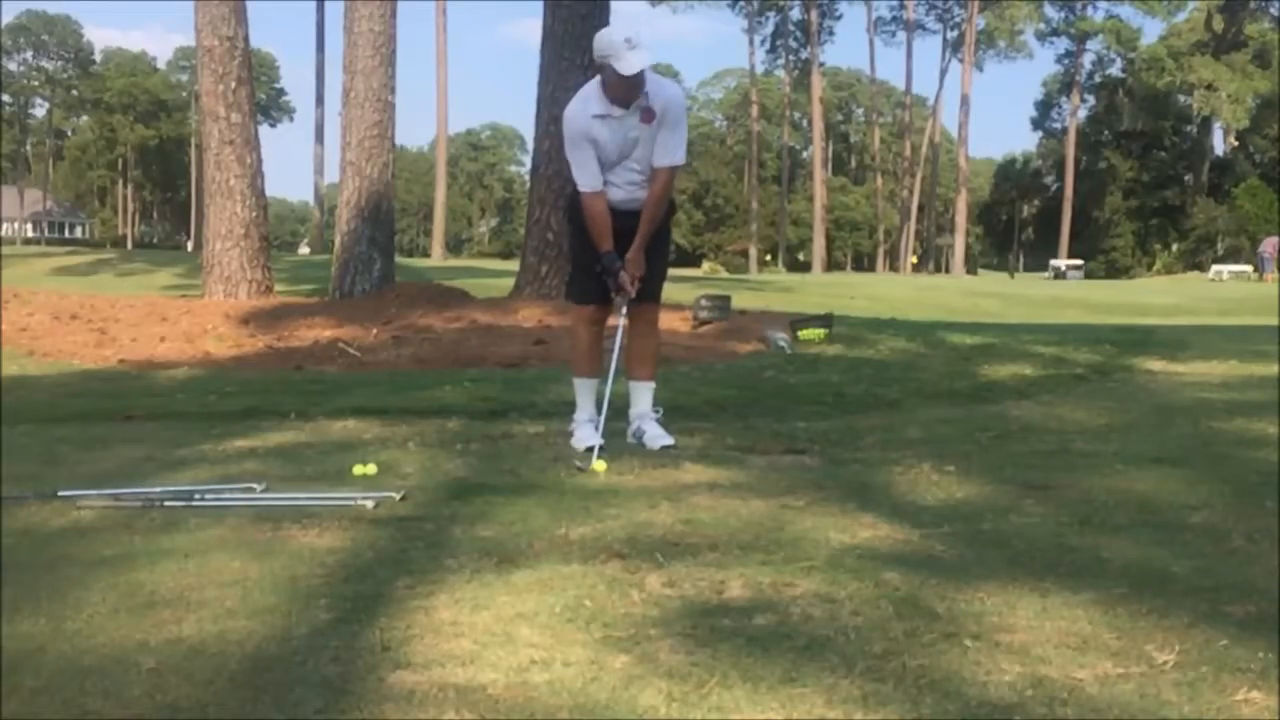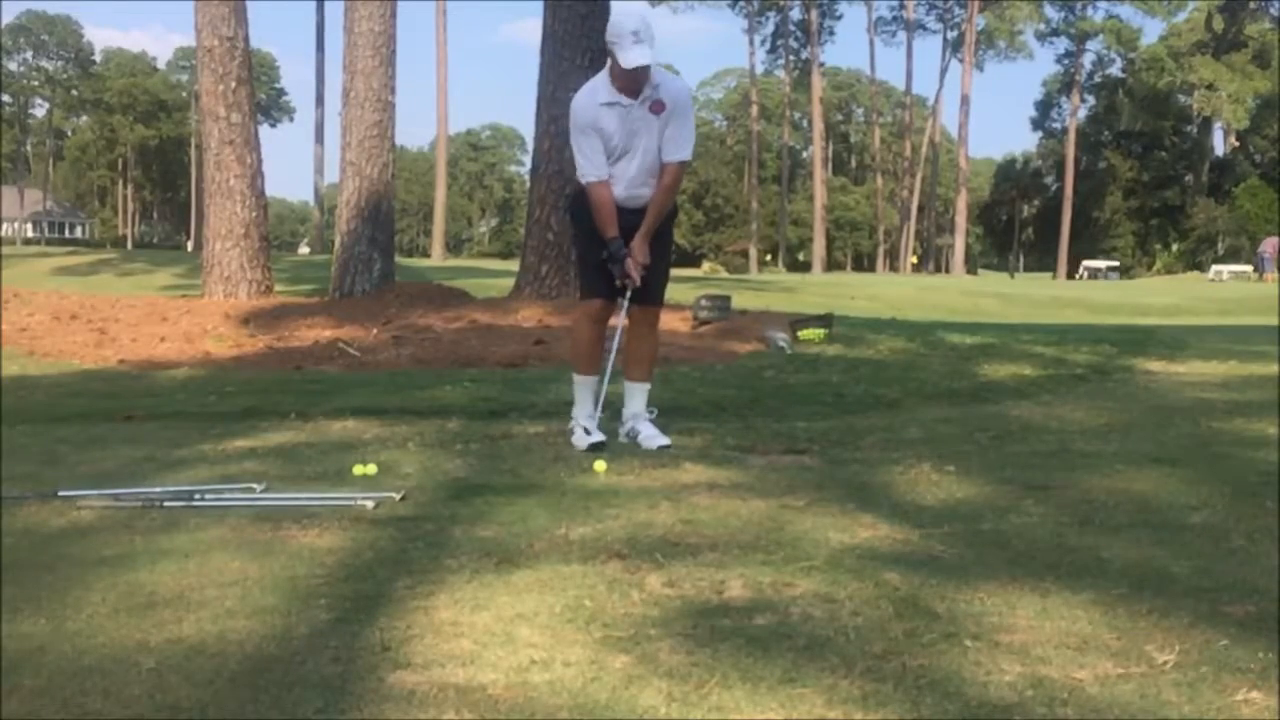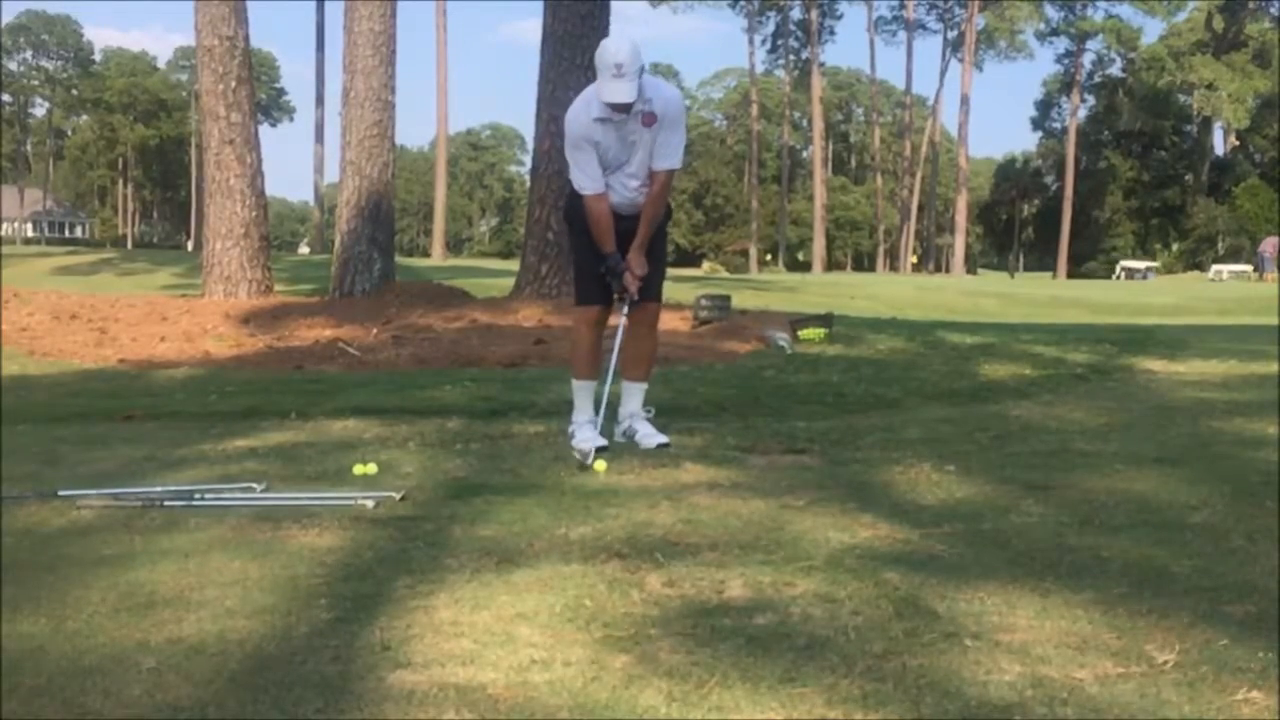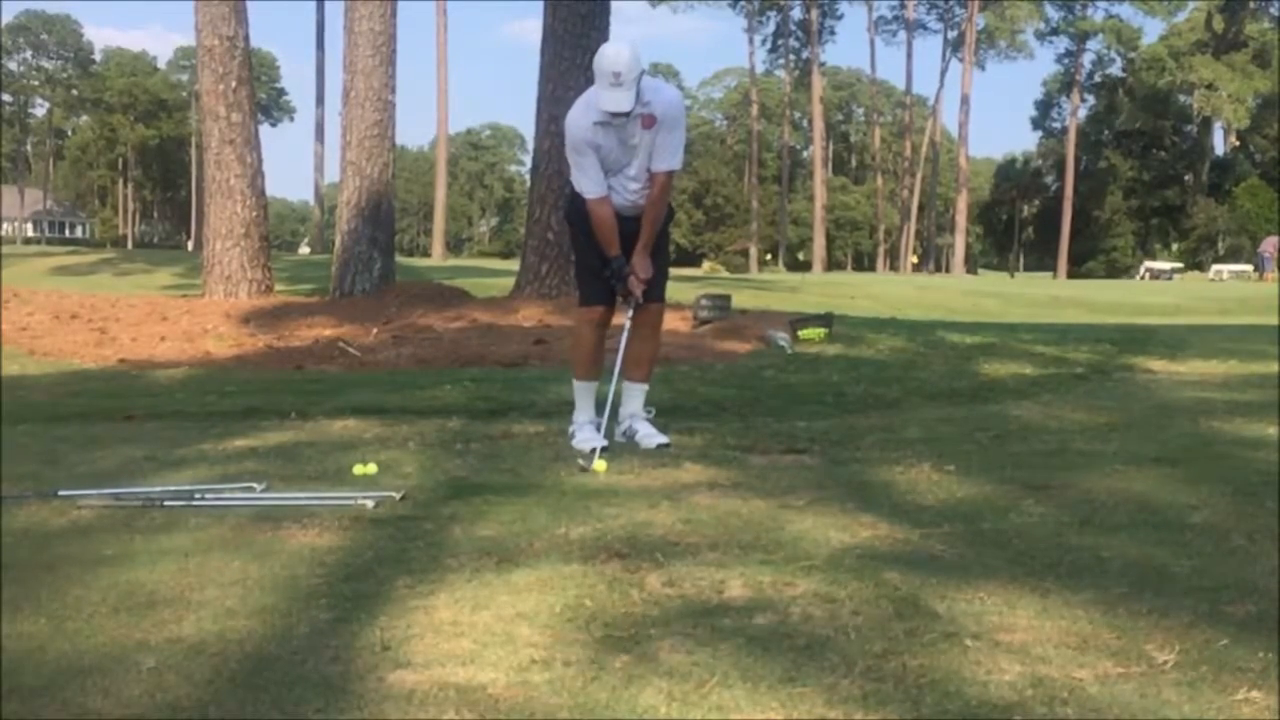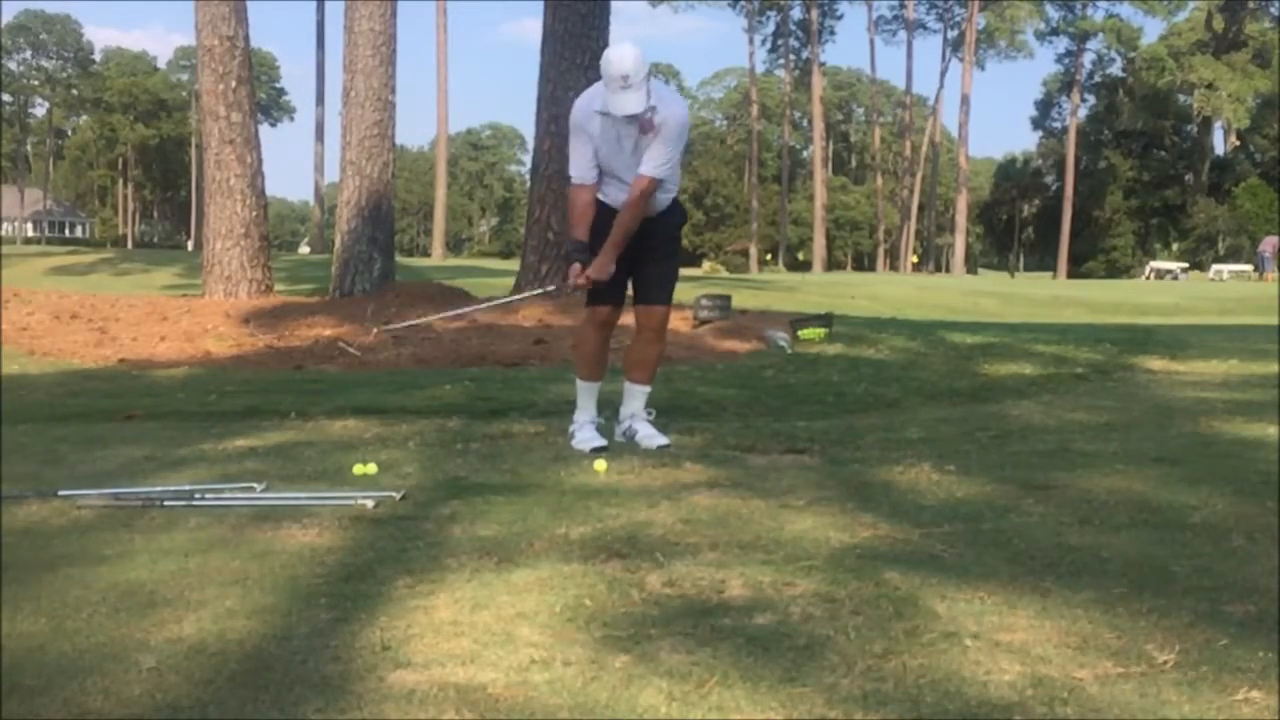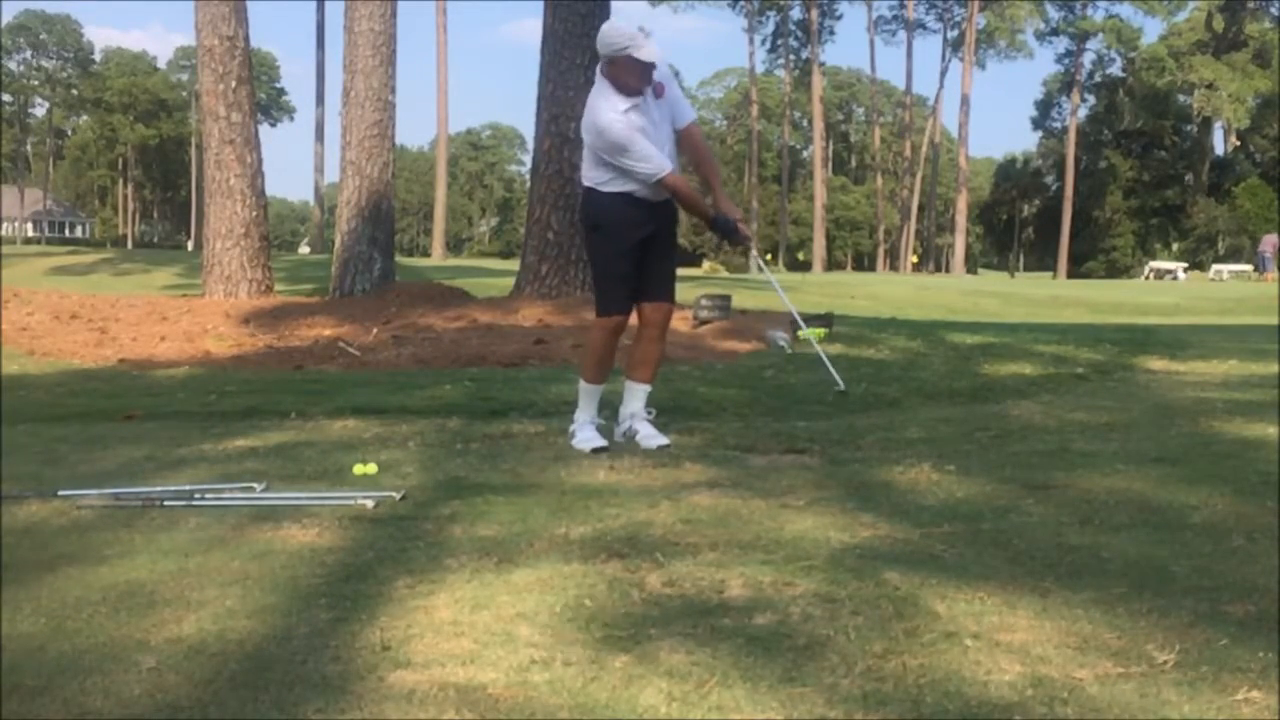
dt=0.7s
person 1, frame 1
left shoulder: (669, 97)
right shoulder: (579, 113)
left elbow: (663, 177)
right elbow: (592, 193)
left wrist: (638, 250)
right wrist: (610, 261)
left hip: (649, 214)
right hip: (596, 215)
left knee: (645, 314)
right knee: (589, 314)
left ankle: (642, 416)
right ankle: (584, 418)
person 1, frame 2
left shoulder: (676, 93)
right shoulder: (587, 103)
left elbow: (673, 171)
right elbow: (596, 182)
left wrist: (643, 239)
right wrist: (616, 250)
left hip: (652, 213)
right hip: (598, 213)
left knee: (645, 315)
right knee: (594, 309)
left ankle: (636, 417)
right ankle: (583, 415)
person 1, frame 3
left shoulder: (668, 101)
right shoulder: (580, 116)
left elbow: (661, 180)
right elbow: (594, 195)
left wrist: (638, 250)
right wrist: (614, 262)
left hip: (647, 215)
right hip: (593, 216)
left knee: (646, 313)
right knee: (591, 313)
left ankle: (632, 416)
right ankle: (583, 419)
person 1, frame 4
left shoulder: (668, 102)
right shoulder: (580, 121)
left elbow: (661, 182)
right elbow: (597, 200)
left wrist: (643, 253)
right wrist: (619, 266)
left hip: (649, 215)
right hip: (594, 217)
left knee: (651, 313)
right knee: (595, 313)
left ankle: (632, 416)
right ankle: (583, 419)
person 1, frame 5
left shoulder: (672, 111)
right shoulder: (585, 109)
left elbow: (643, 191)
right elbow: (583, 186)
left wrist: (609, 256)
right wrist: (579, 250)
left hip: (658, 217)
right hip: (607, 212)
left knee: (655, 318)
right knee: (601, 314)
left ankle: (632, 416)
right ankle: (584, 418)
person 1, frame 6
left shoulder: (657, 75)
right shoulder: (607, 119)
left elbow: (690, 136)
right elbow: (671, 179)
left wrist: (722, 198)
right wrist: (716, 222)
left hip: (657, 208)
right hip: (613, 212)
left knee: (658, 315)
right knee: (612, 317)
left ankle: (633, 416)
right ankle: (584, 419)
